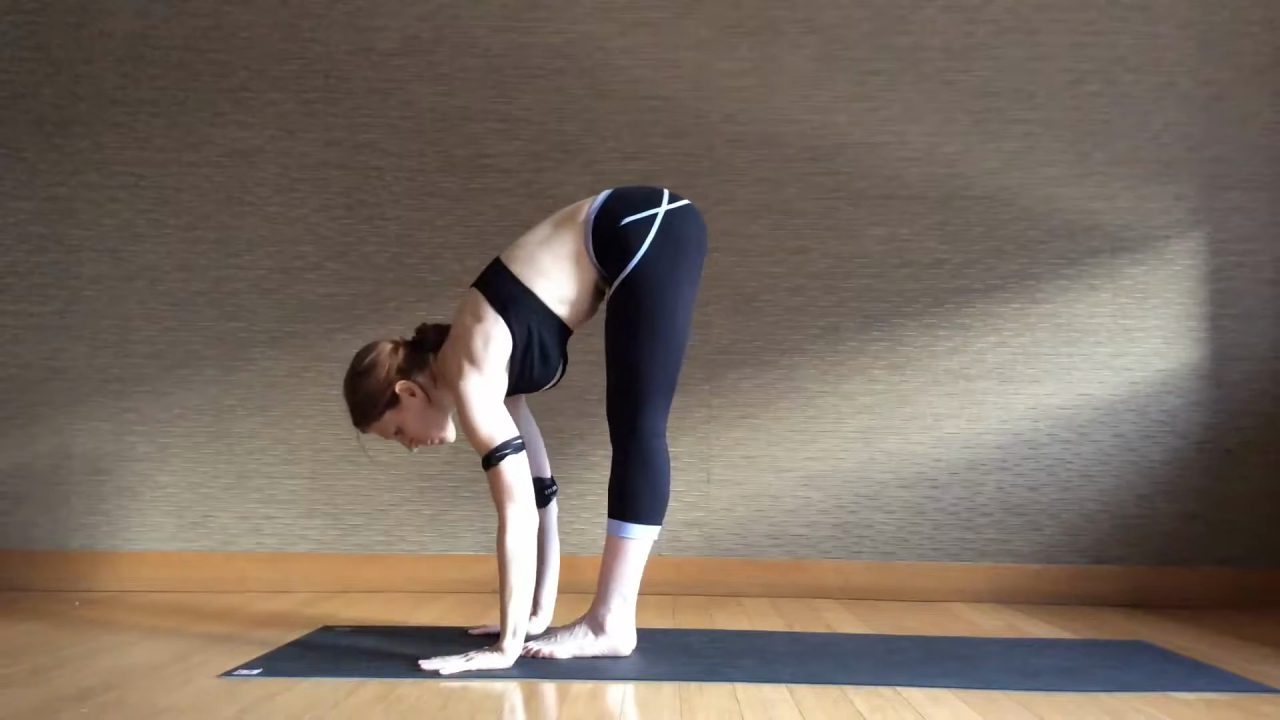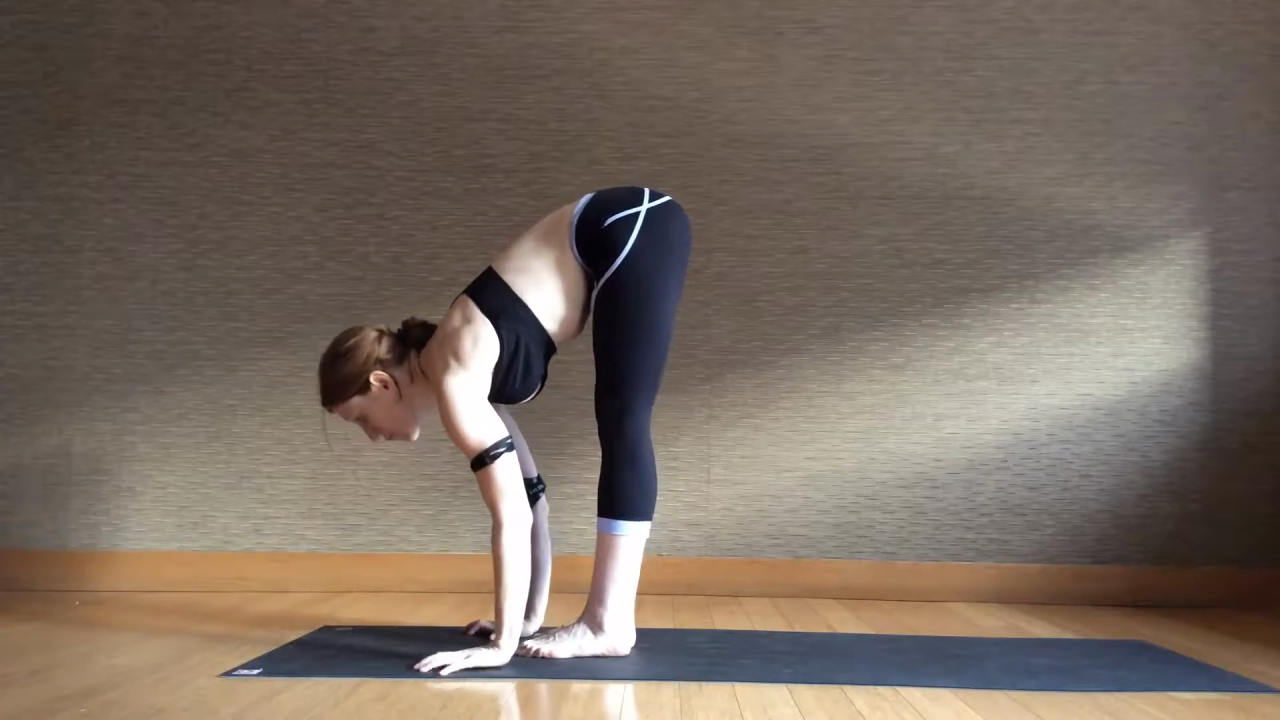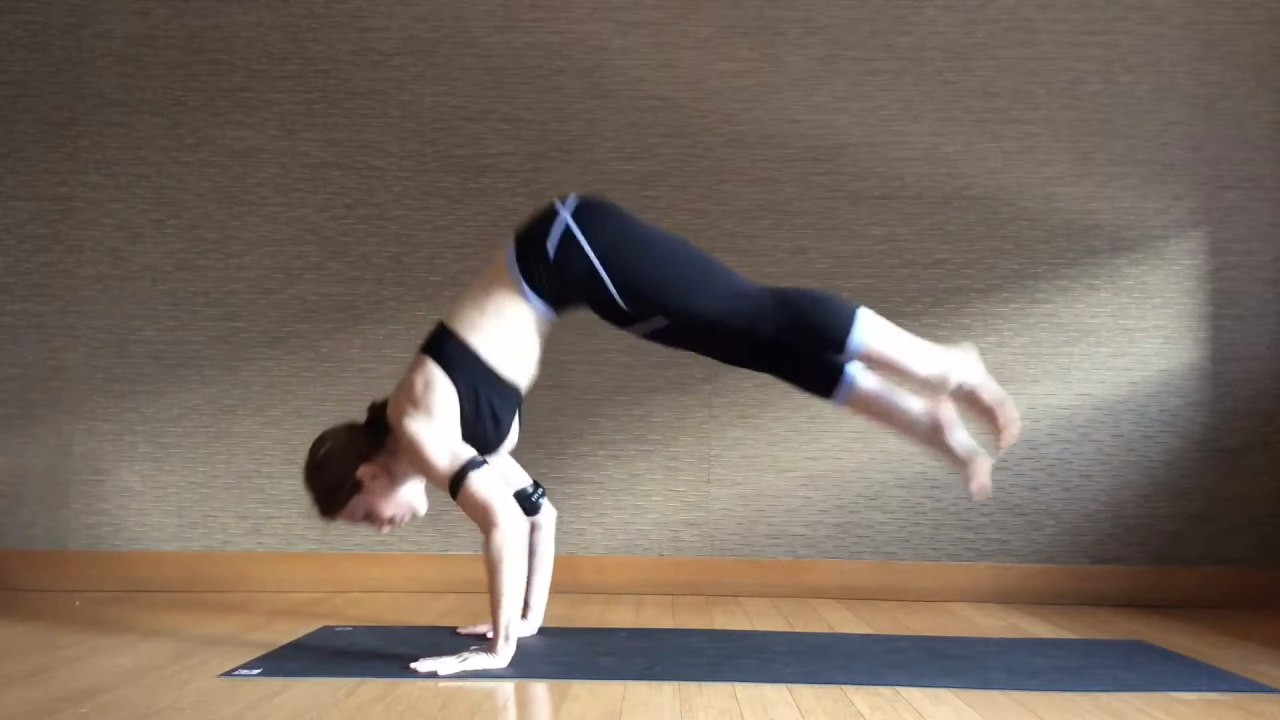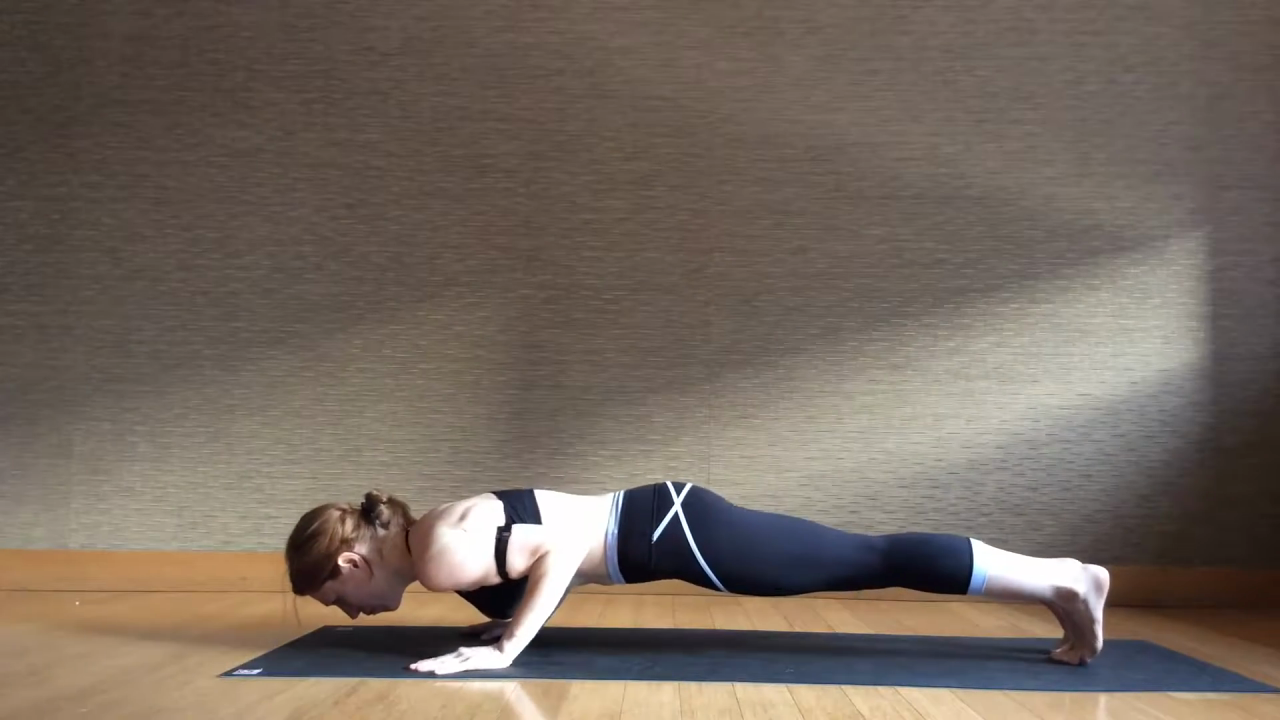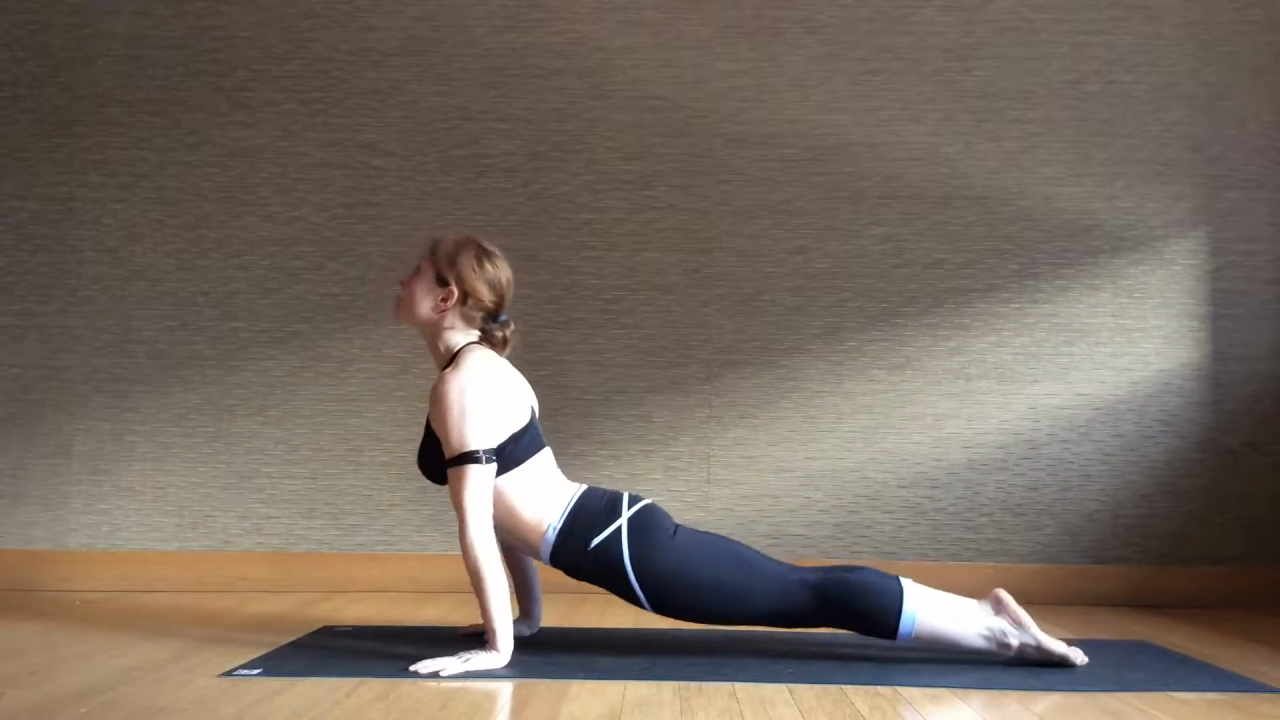
dt=1s
person 1, frame 1
left shoulder: (470, 379)
right shoulder: (486, 369)
left elbow: (518, 514)
right elbow: (539, 490)
left wrist: (509, 647)
right wrist: (538, 614)
left hip: (650, 231)
right hip: (645, 230)
left knee: (637, 432)
right knee: (631, 433)
left ankle: (611, 624)
right ankle: (612, 618)
person 1, frame 2
left shoulder: (453, 380)
right shoulder: (466, 374)
left elbow: (512, 517)
right elbow: (527, 492)
left wrist: (504, 645)
right wrist: (531, 616)
left hip: (634, 229)
right hip: (625, 232)
left knee: (623, 427)
right knee: (619, 427)
left ankle: (609, 625)
right ankle: (606, 618)
person 1, frame 3
left shoulder: (415, 434)
right shoulder: (455, 425)
left elbow: (507, 526)
right elbow: (532, 505)
left wrist: (498, 647)
right wrist: (527, 616)
left hip: (569, 245)
right hip: (567, 252)
left knee: (757, 319)
right knee: (749, 340)
left ankle: (944, 366)
right ankle: (927, 415)
person 1, frame 4
left shoulder: (436, 559)
right shoulder: (436, 529)
left elbow: (556, 552)
left wrist: (505, 648)
right wrist: (514, 614)
left hip: (672, 534)
right hip: (665, 518)
left knee: (868, 561)
right knee: (864, 561)
left ankle: (1063, 581)
right ankle: (1064, 576)
person 1, frame 5
left shoulder: (460, 383)
right shoulder: (485, 367)
left elbow: (475, 522)
right elbow: (511, 504)
left wrist: (498, 646)
right wrist: (526, 614)
left hip: (621, 548)
right hip: (621, 526)
left knee: (809, 598)
right knee: (806, 592)
left ankle: (999, 633)
right ankle: (987, 615)
